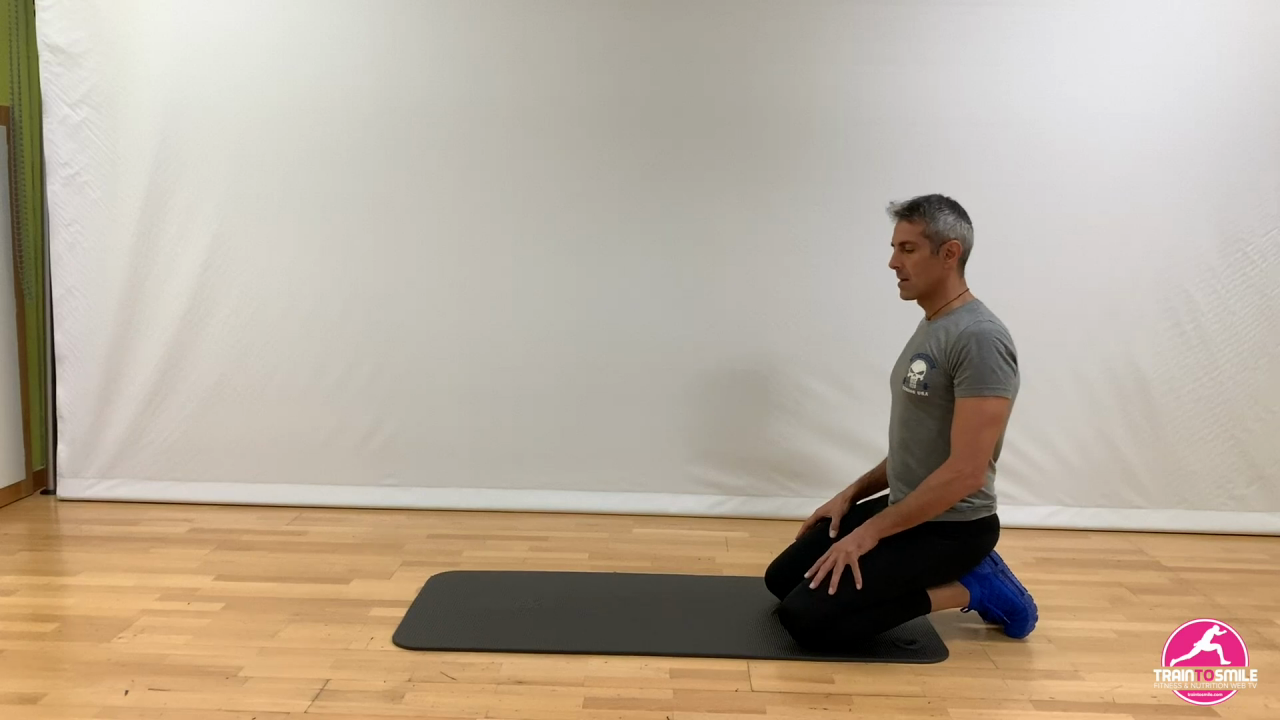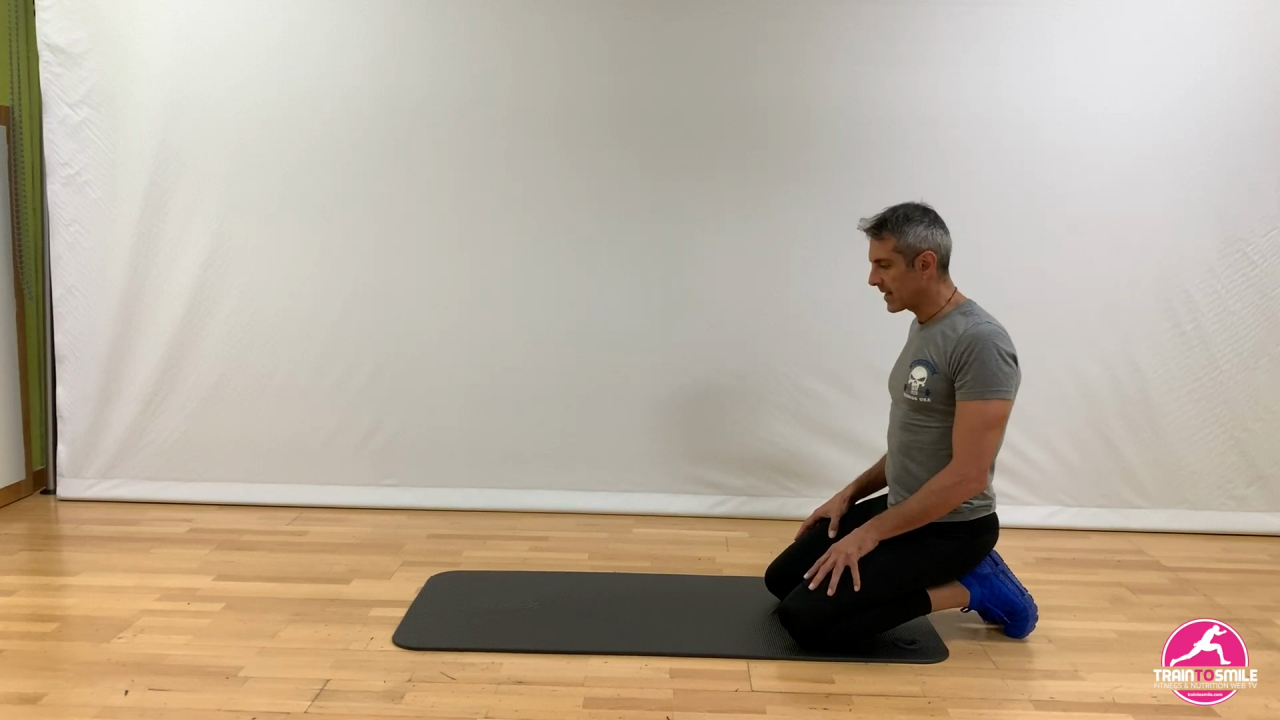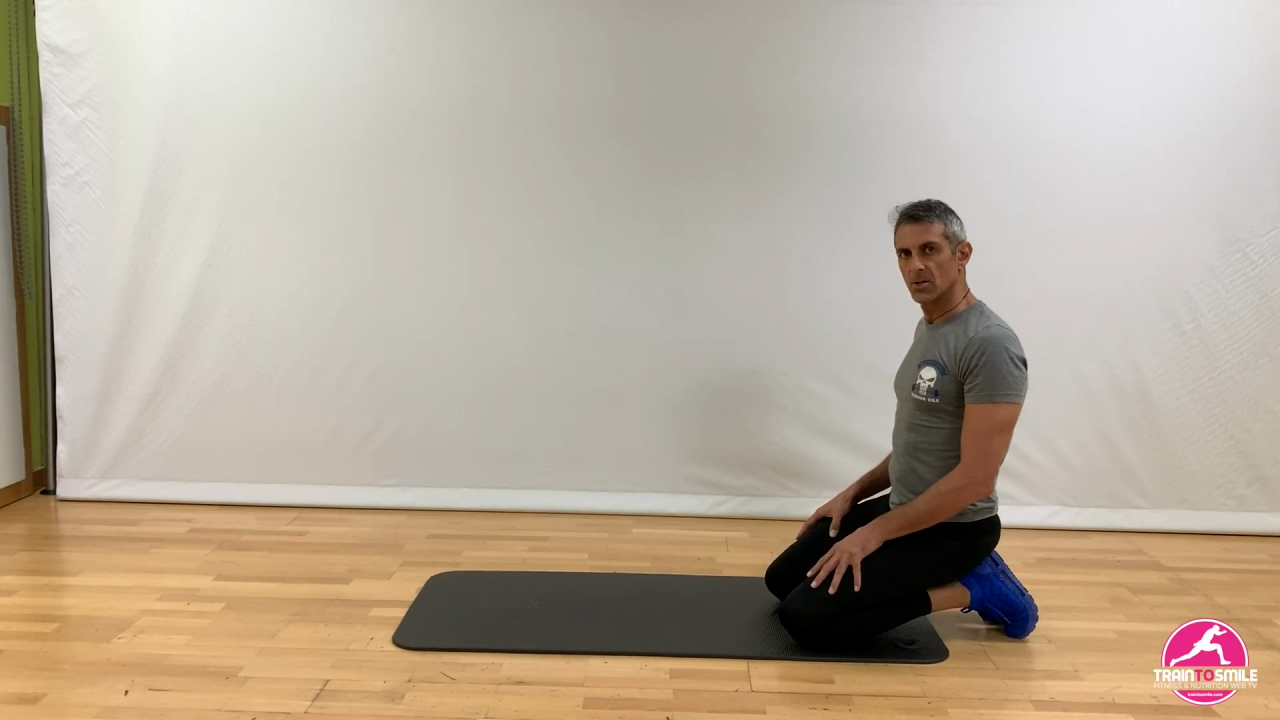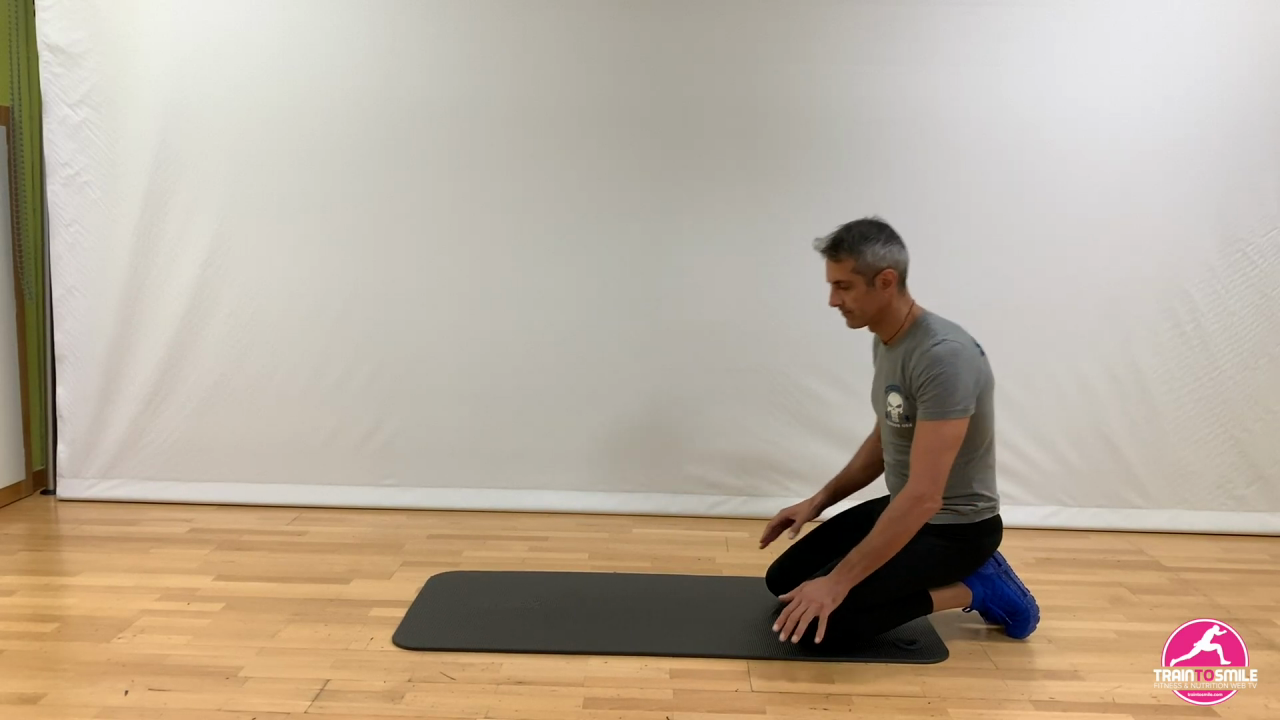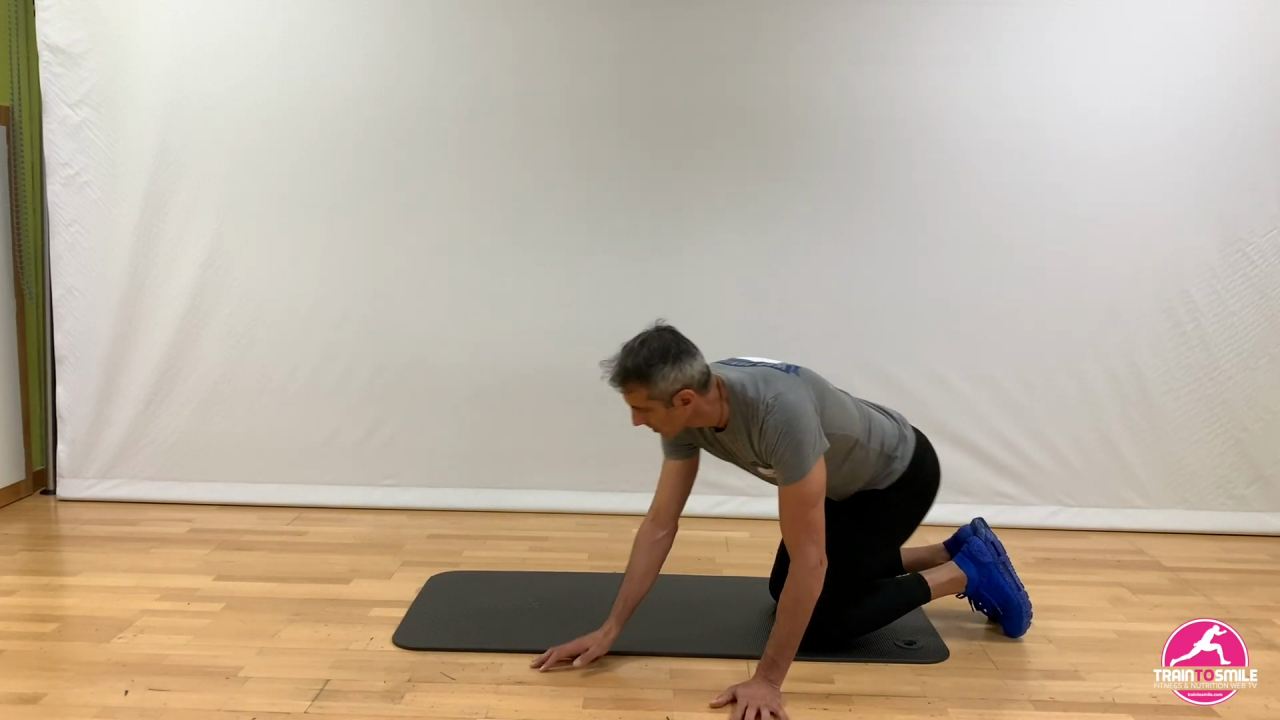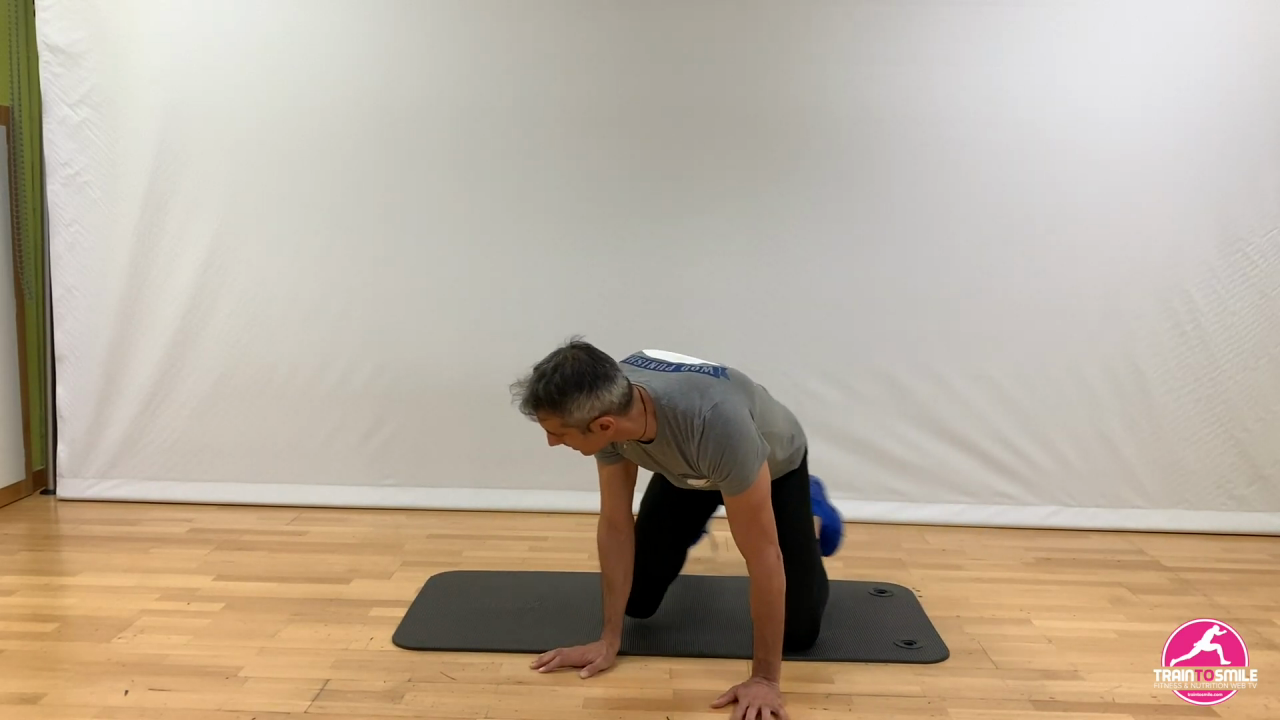
dt=0.5s
person 1, frame 1
left shoulder: (979, 339)
right shoulder: (932, 327)
left elbow: (965, 471)
left wrist: (870, 533)
right wrist: (852, 494)
left hip: (949, 528)
right hip: (906, 507)
left knee: (804, 617)
right knee: (783, 579)
left ankle: (970, 589)
right ankle: (956, 576)
person 1, frame 2
left shoulder: (978, 342)
right shoulder: (923, 328)
left elbow: (968, 474)
left wrist: (871, 534)
right wrist: (850, 493)
left hip: (949, 528)
right hip: (903, 506)
left knee: (804, 617)
right knee: (783, 579)
left ankle: (969, 587)
right ankle: (956, 577)
person 1, frame 3
left shoulder: (989, 345)
right shoulder: (928, 328)
left elbow: (975, 477)
left wrist: (874, 534)
right wrist: (852, 494)
left hip: (951, 529)
right hip: (904, 507)
left knee: (805, 617)
right knee: (783, 579)
left ankle: (970, 590)
right ankle: (954, 579)
person 1, frame 4
left shoulder: (942, 357)
right shoulder: (886, 341)
left elbow: (923, 496)
left wrist: (838, 582)
right wrist: (818, 501)
left hip: (953, 529)
right hip: (902, 509)
left knee: (810, 620)
right knee: (784, 579)
left ankle: (969, 588)
right ankle: (937, 579)
person 1, frame 5
left shoulder: (779, 412)
right shoulder: (678, 408)
left elbow: (809, 558)
right elbow: (659, 524)
left wrist: (767, 680)
right wrist: (611, 629)
left hip: (898, 476)
right hip: (841, 475)
left knee: (819, 622)
right knee: (785, 591)
left ankle: (963, 573)
right ankle: (951, 550)
person 1, frame 6
left shoulder: (715, 421)
right shoulder: (597, 407)
left elbow: (764, 557)
right elbow: (614, 523)
left wrist: (765, 679)
right wrist: (610, 639)
left hip: (774, 468)
left knee: (798, 630)
right knee: (637, 601)
left ankle: (813, 524)
